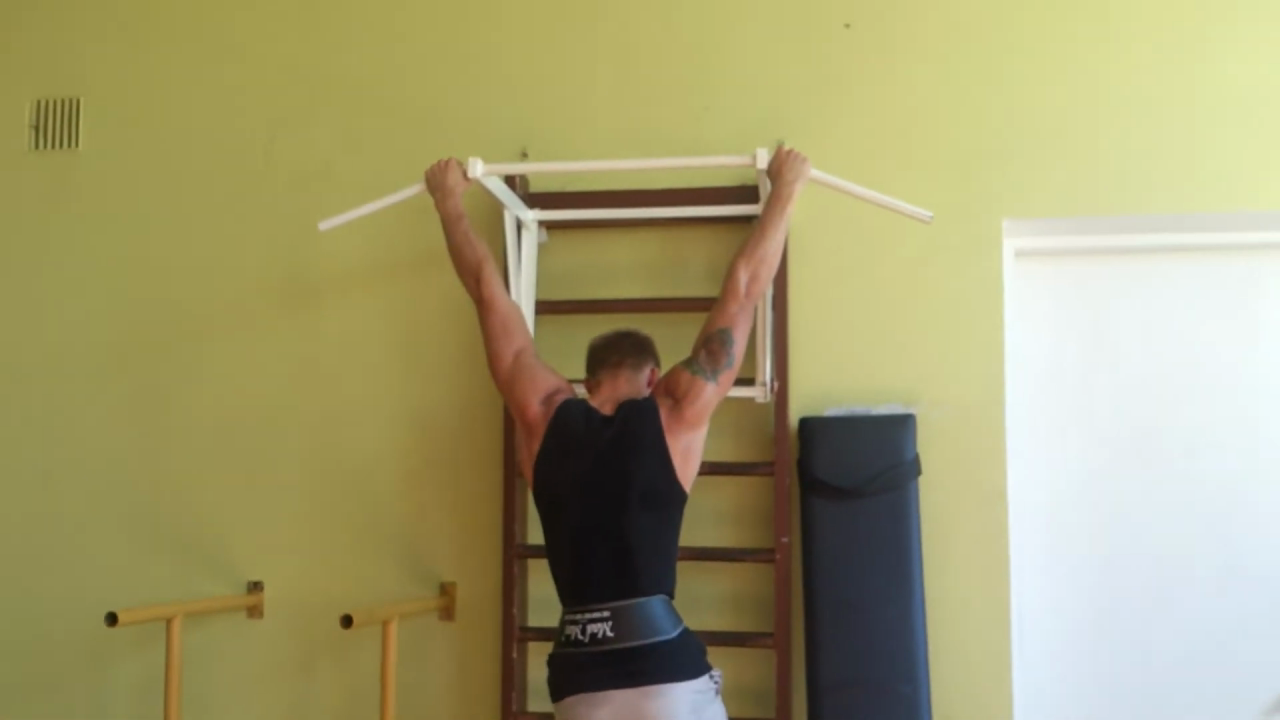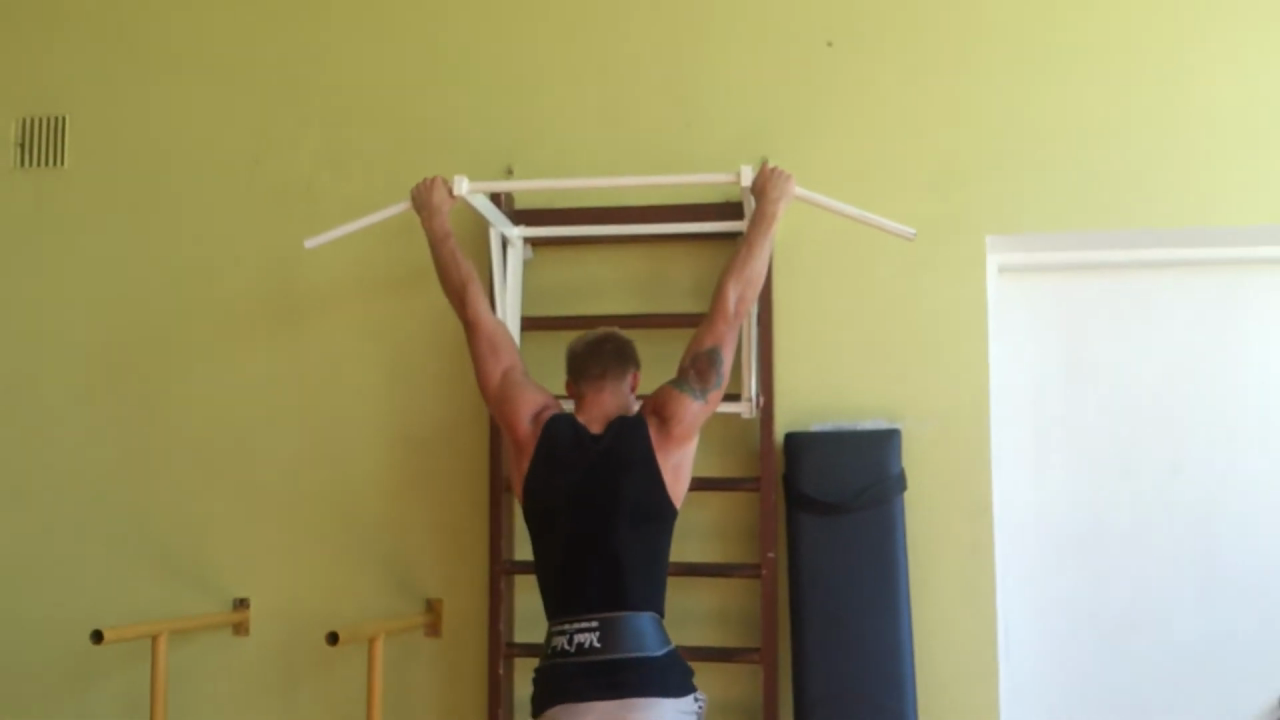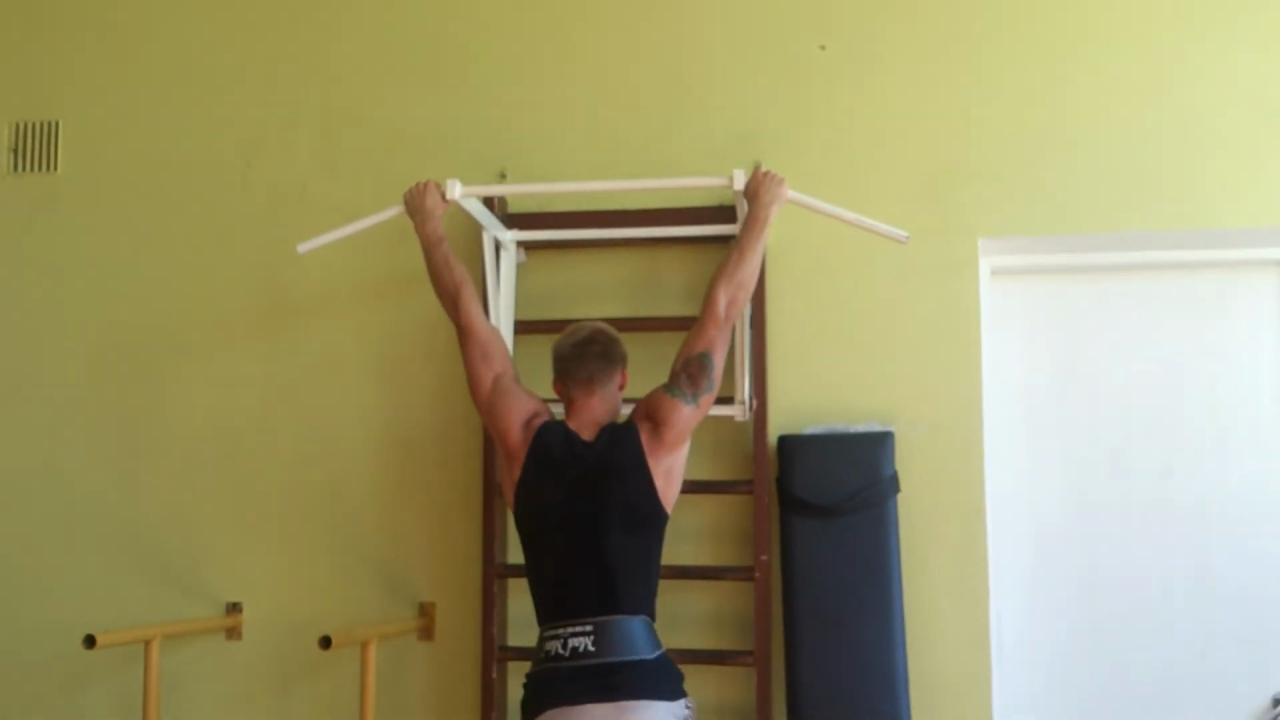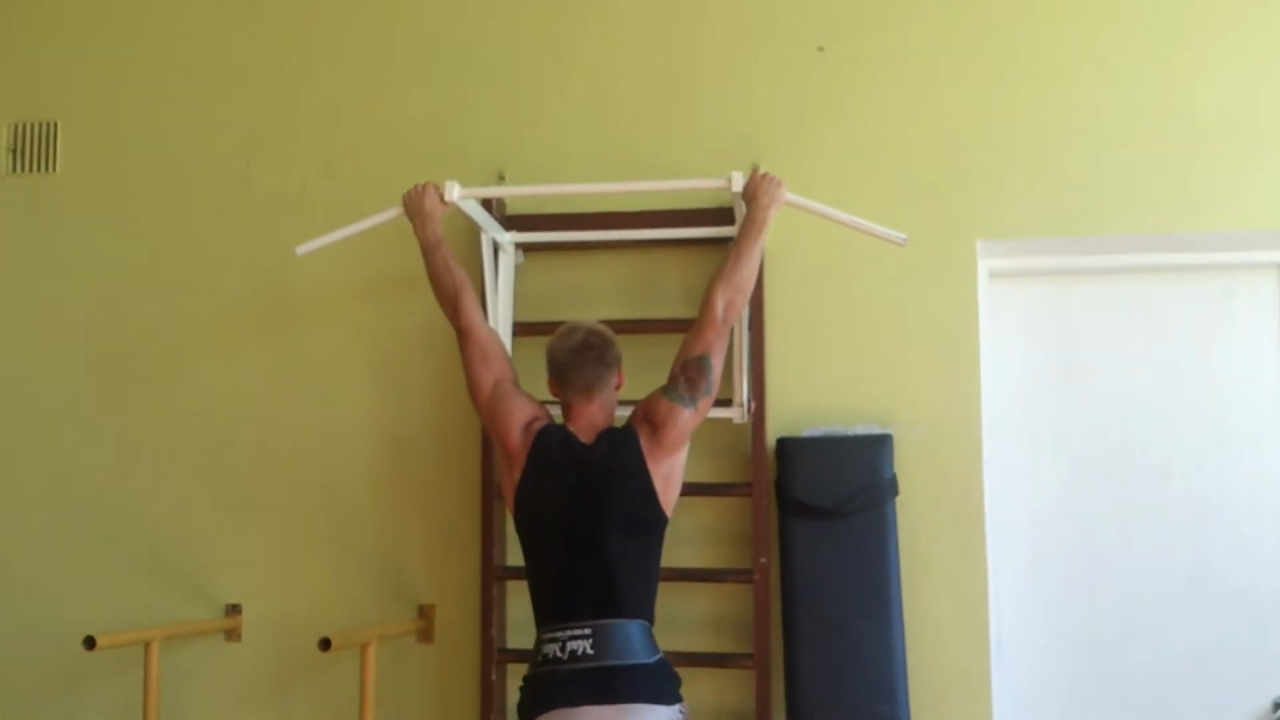
dt=0.3s
person 1, frame 1
left shoulder: (543, 415)
right shoulder: (675, 414)
left elbow: (488, 292)
right elbow: (742, 291)
left wrist: (449, 200)
right wrist: (784, 188)
person 1, frame 2
left shoulder: (533, 433)
right shoulder: (667, 431)
left elbow: (476, 312)
right elbow: (729, 307)
left wrist: (435, 219)
right wrist: (769, 208)
person 1, frame 3
left shoulder: (525, 440)
right shoulder: (659, 437)
left elbow: (468, 317)
right elbow: (720, 313)
left wrist: (428, 223)
right wrist: (761, 210)
person 1, frame 4
left shoulder: (523, 443)
right shoulder: (656, 442)
left elbow: (468, 319)
right elbow: (718, 316)
left wrist: (427, 225)
right wrist: (759, 214)
